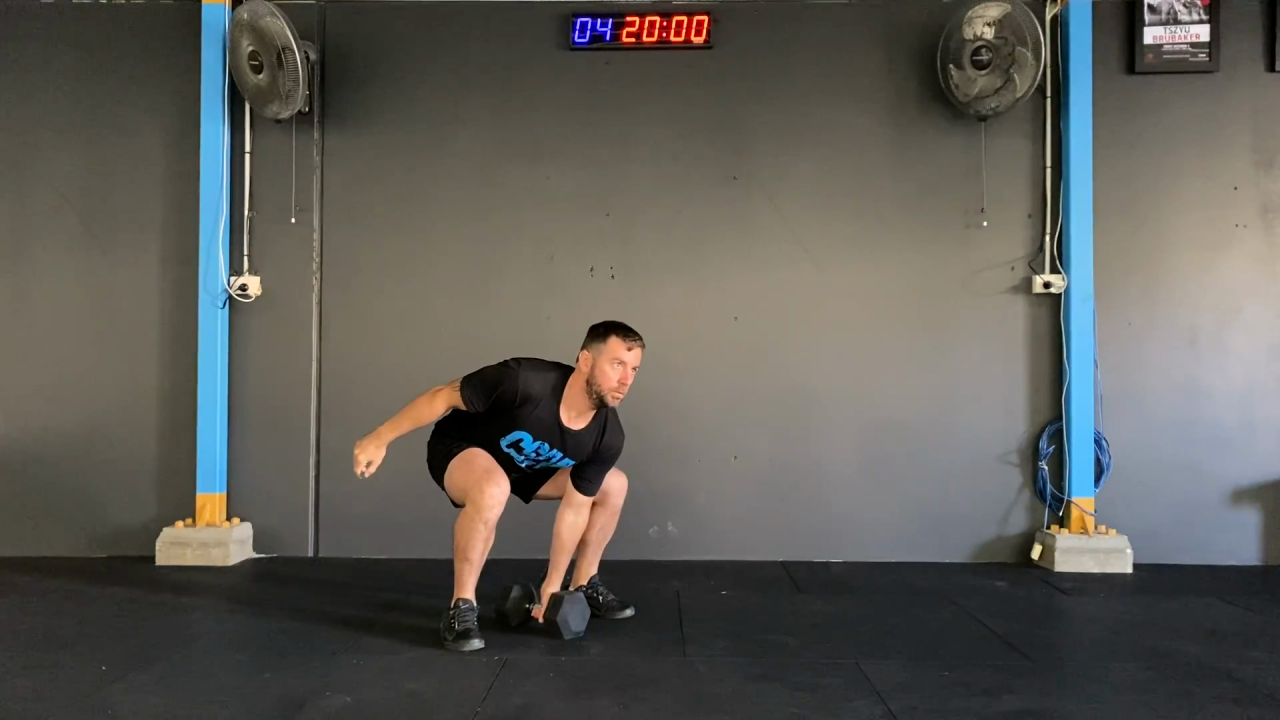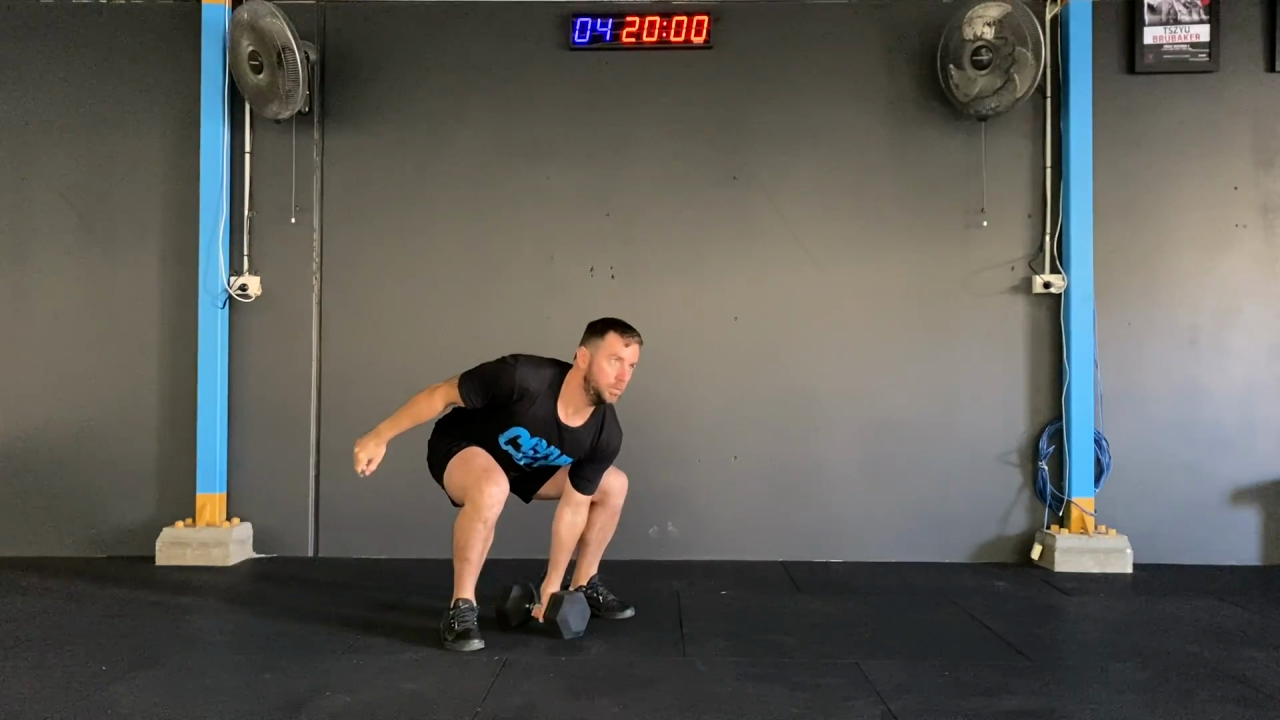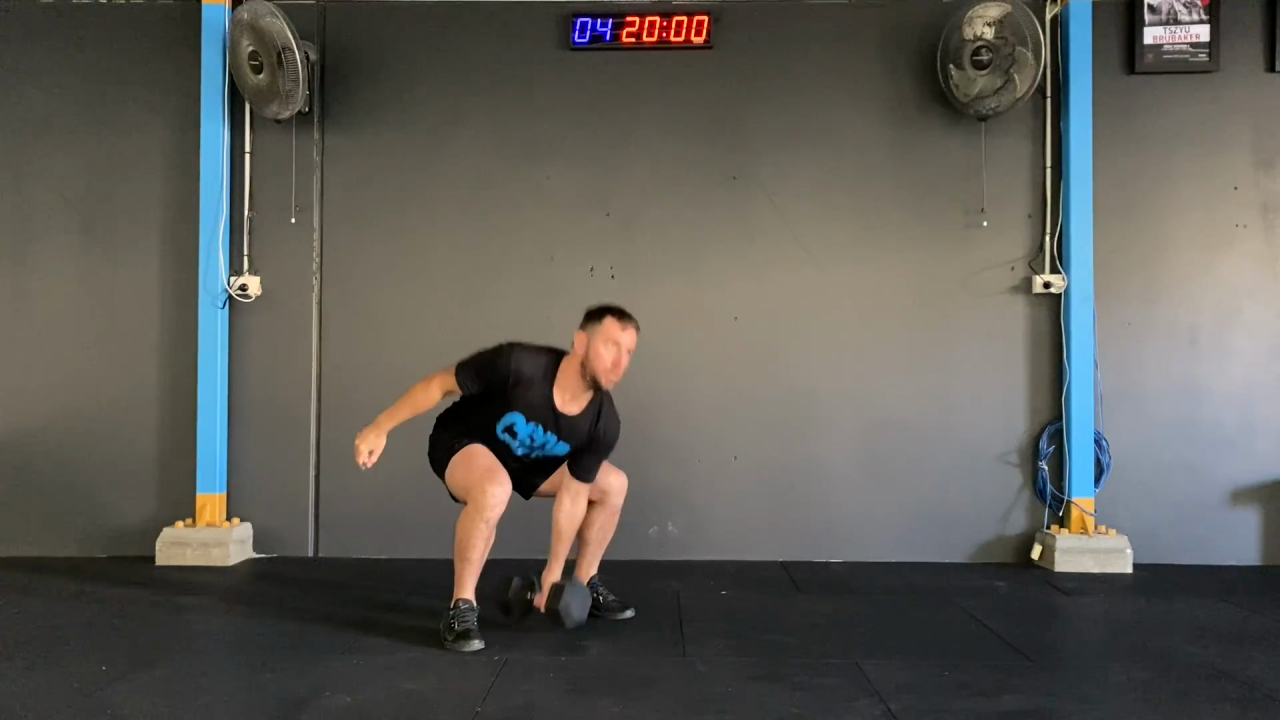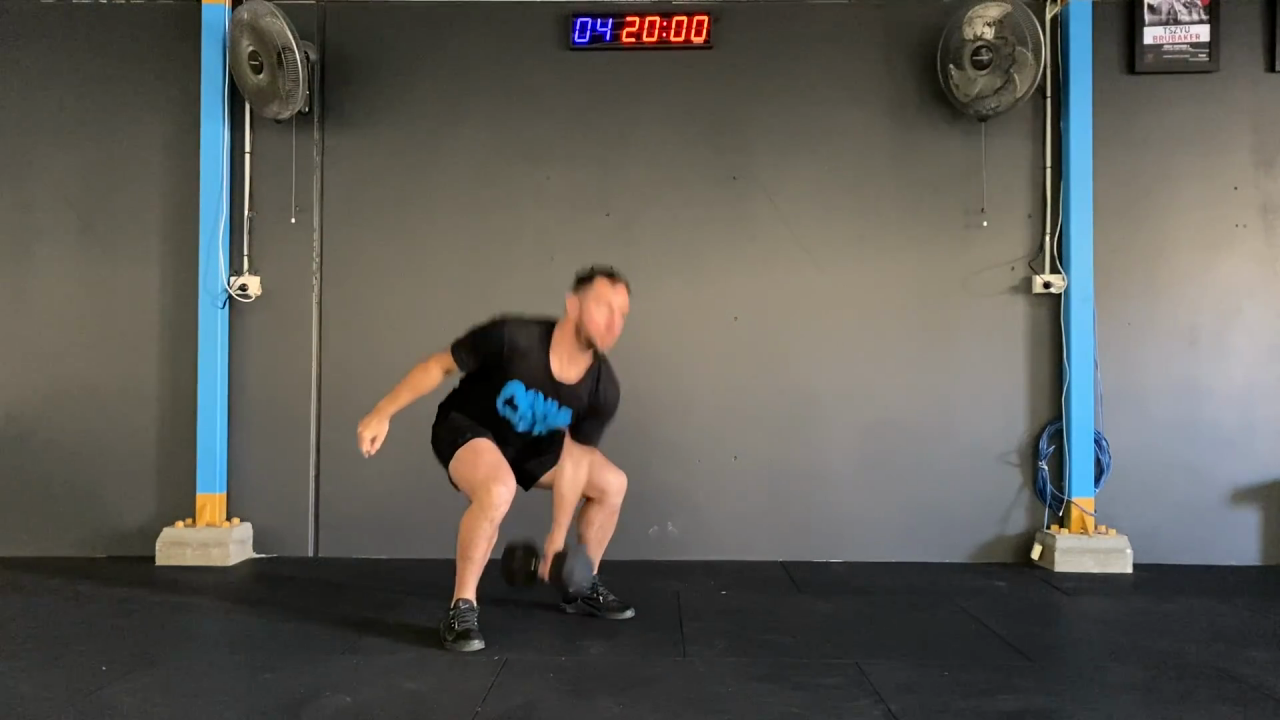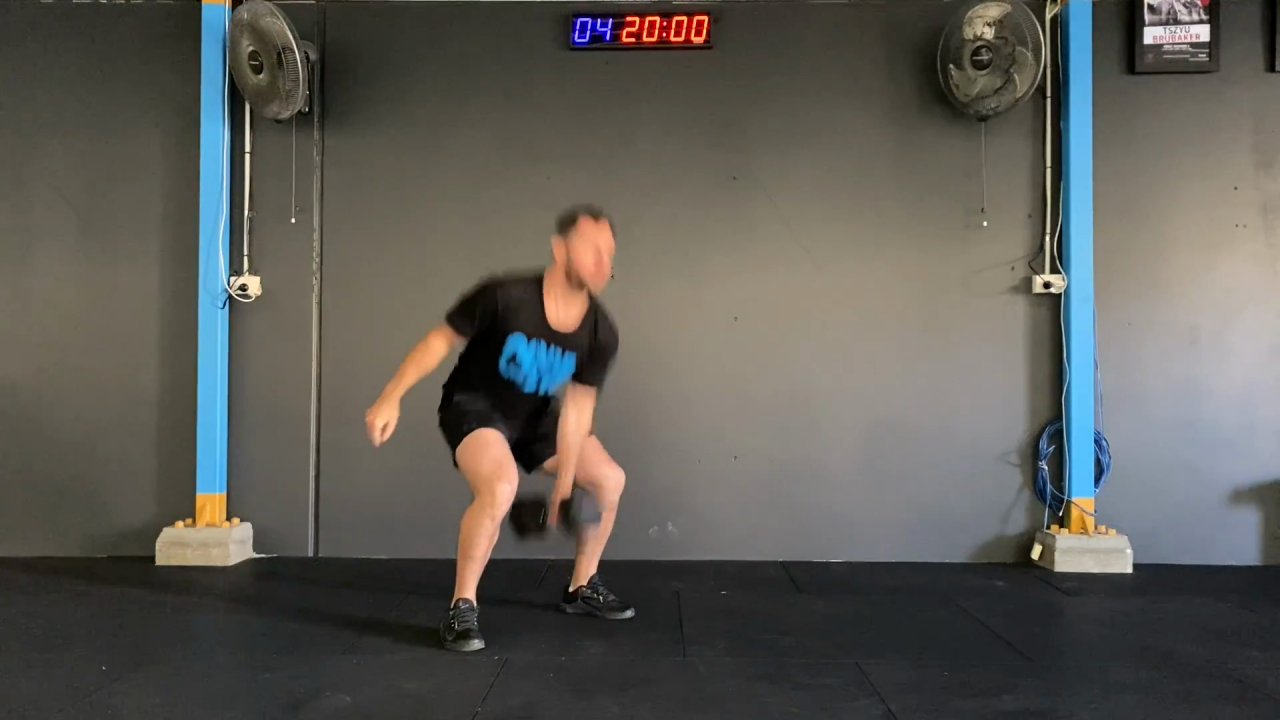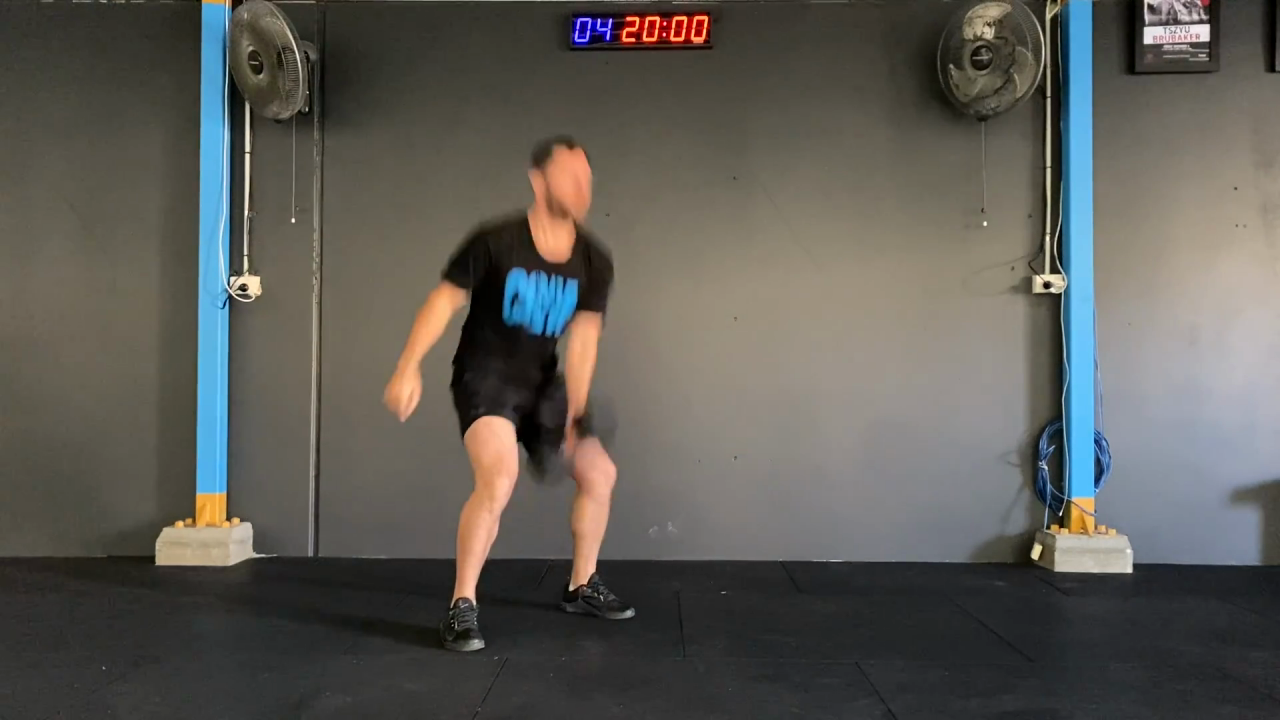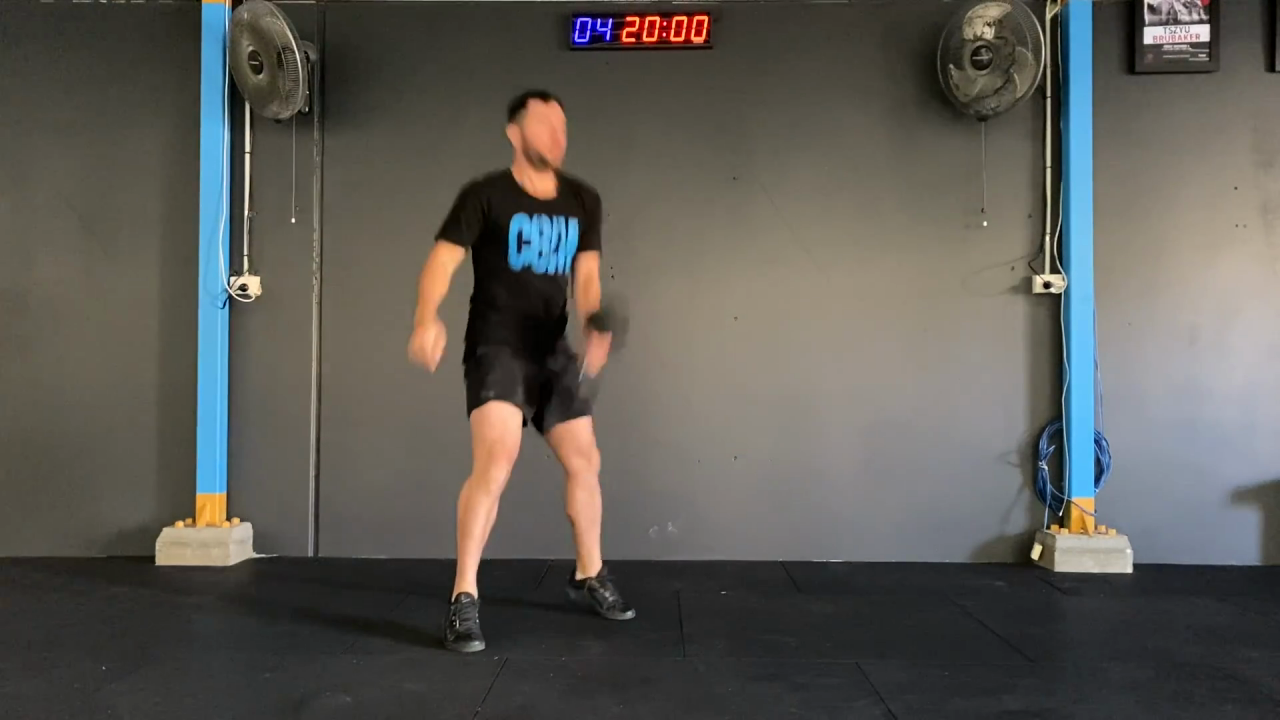
dt=0.1s
person 1, frame 1
left shoulder: (606, 436)
right shoulder: (525, 382)
left elbow: (576, 506)
right elbow: (443, 397)
left wrist: (552, 586)
right wrist: (380, 439)
left hip: (523, 465)
right hip: (460, 447)
left knee: (614, 486)
right knee: (492, 490)
left ankle: (584, 586)
right ankle: (462, 607)
person 1, frame 2
left shoulder: (604, 434)
right shoulder: (522, 379)
left elbow: (574, 504)
right elbow: (442, 395)
left wrist: (553, 584)
right wrist: (380, 438)
left hip: (523, 465)
right hip: (459, 445)
left knee: (613, 486)
right knee: (491, 489)
left ankle: (583, 586)
right ankle: (461, 608)
person 1, frame 3
left shoulder: (602, 422)
right shoulder: (518, 366)
left elbow: (573, 493)
right elbow: (440, 383)
left wrist: (554, 573)
right wrist: (379, 429)
left hip: (523, 459)
right hip: (460, 442)
left knee: (613, 485)
right knee: (494, 489)
left ankle: (585, 585)
right ankle: (462, 608)
person 1, frame 4
left shoulder: (602, 388)
right shoulder: (511, 339)
left elbow: (575, 460)
right elbow: (439, 367)
left wrist: (557, 543)
right wrist: (382, 415)
left hip: (528, 443)
right hip: (466, 429)
left knee: (611, 484)
right knee: (499, 489)
left ankle: (585, 588)
right ankle: (461, 608)
person 1, frame 5
left shoulder: (600, 334)
right shoulder: (506, 297)
left elbow: (578, 407)
right elbow: (442, 340)
left wrist: (565, 488)
right wrist: (391, 397)
left hip: (533, 416)
right hip: (472, 407)
left knee: (610, 478)
right knee: (501, 487)
left ankle: (582, 587)
right ankle: (462, 606)
person 1, frame 6
left shoulder: (595, 264)
right shoulder: (496, 244)
left elbow: (583, 339)
right elbow: (444, 301)
left wrist: (576, 414)
right wrist: (408, 368)
left hip: (541, 384)
right hip: (484, 380)
left knee: (599, 475)
right knee: (497, 482)
left ankle: (583, 585)
right ankle: (463, 604)
person 1, frame 7
left shoulder: (583, 199)
right shoulder: (486, 195)
left elbow: (587, 272)
right elbow: (443, 259)
left wrist: (594, 322)
right wrist: (426, 318)
left hip: (552, 353)
right hip: (497, 350)
left knee: (583, 464)
right knee: (494, 466)
left ankle: (589, 576)
right ankle: (464, 599)
